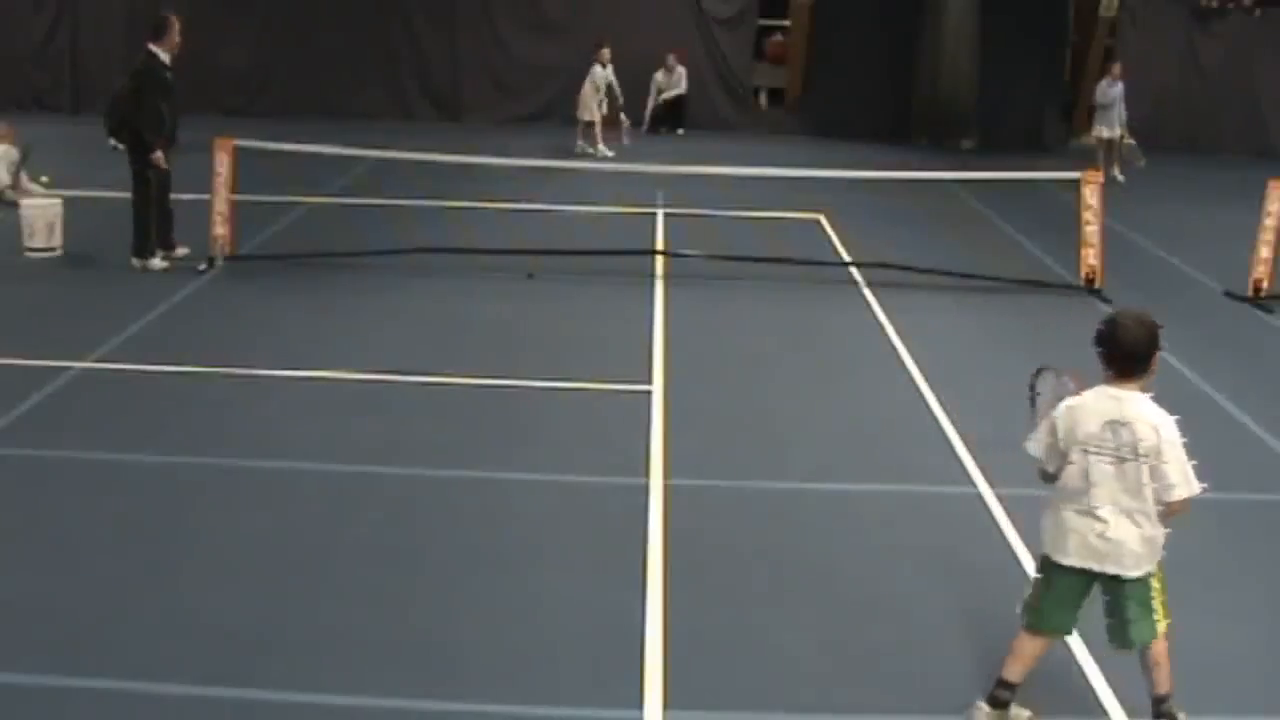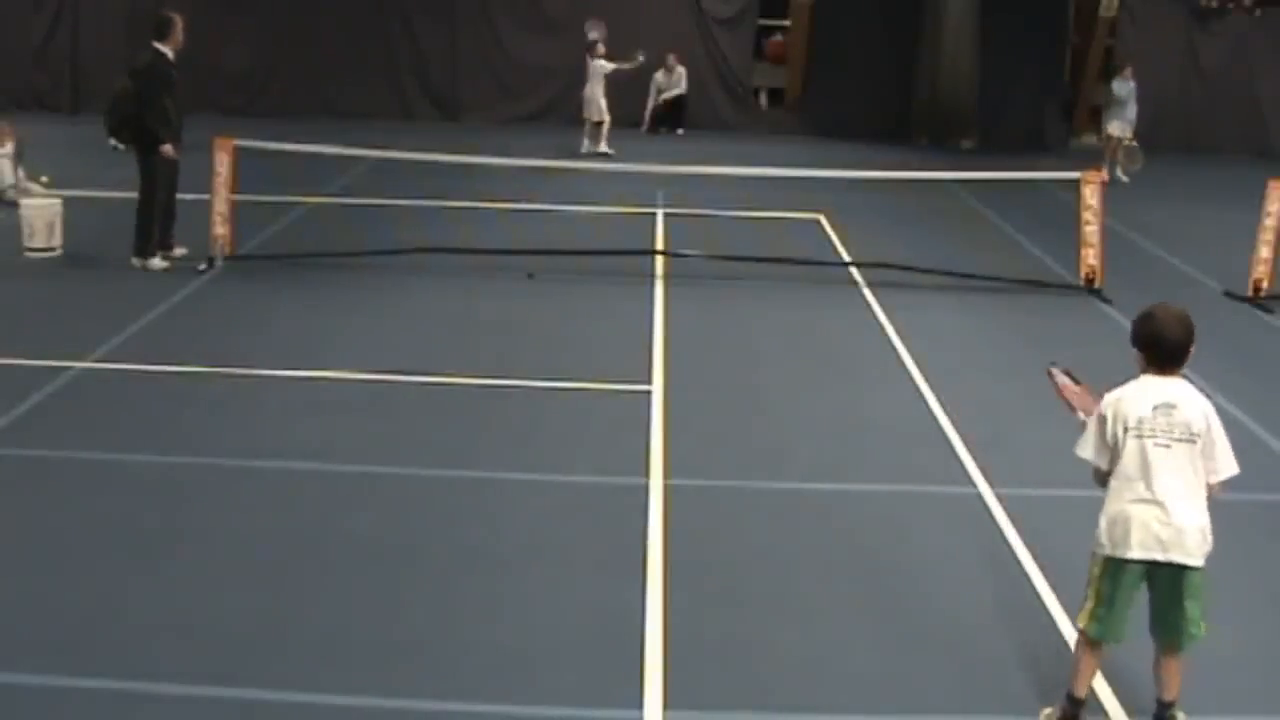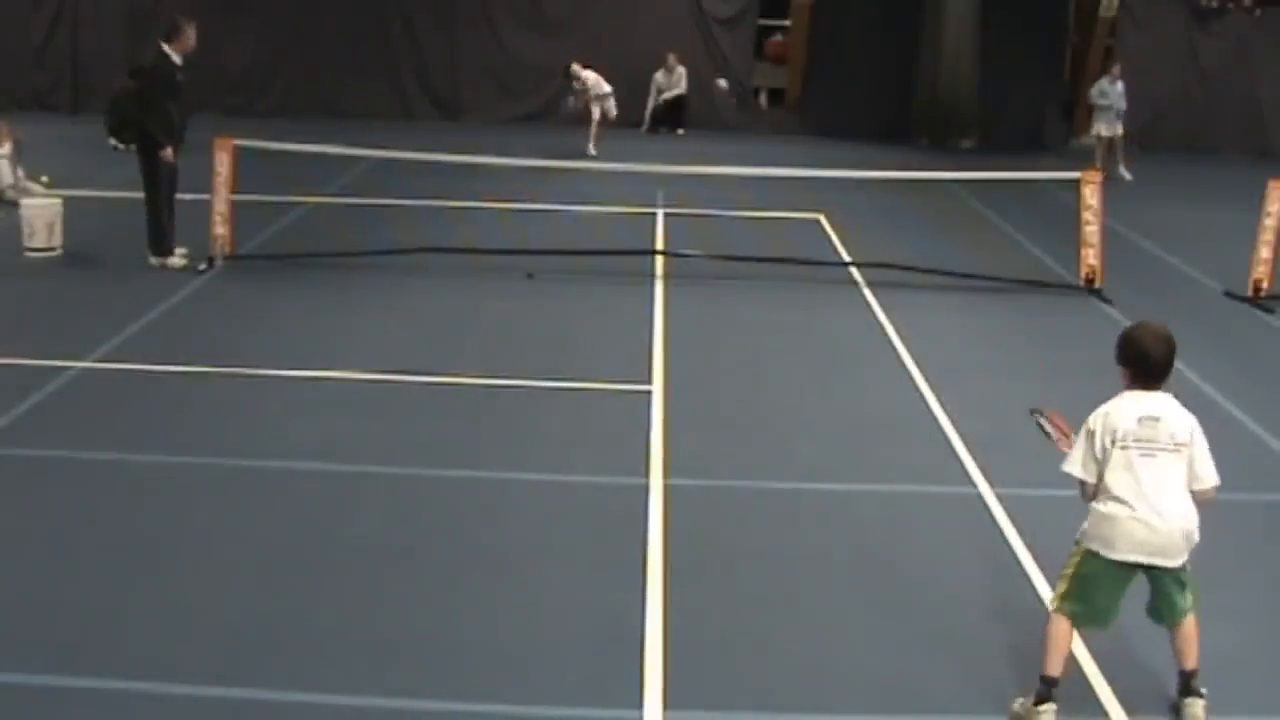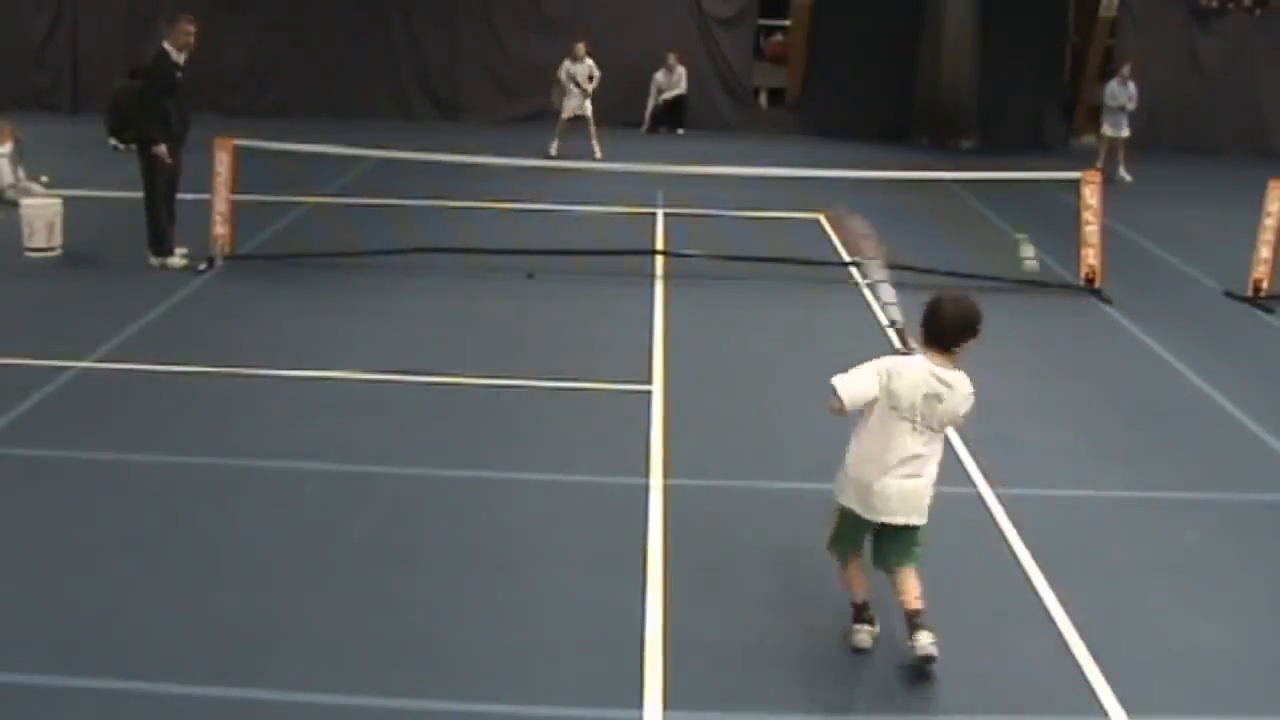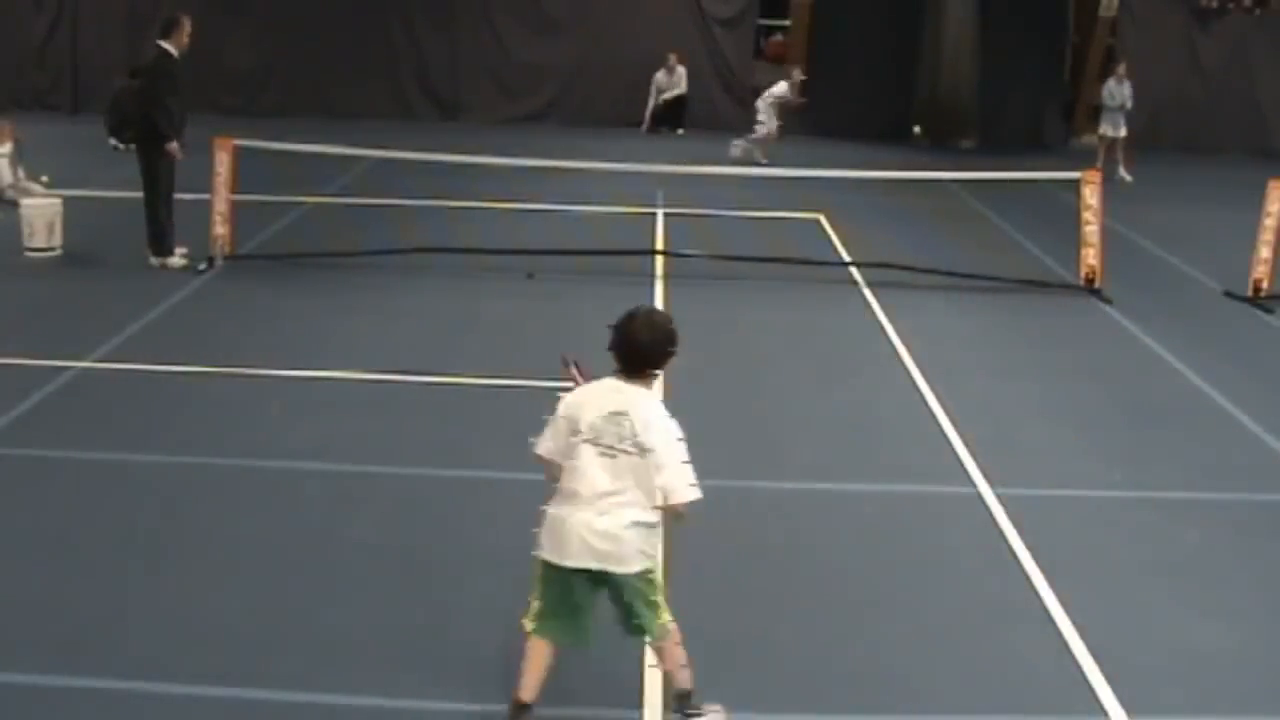
dt=1s
person 1, frame 1
left shoulder: (1071, 410)
right shoulder: (1158, 424)
left elbow: (1049, 472)
right elbow: (1176, 502)
right wrist: (1150, 514)
left hip: (1071, 540)
right hip: (1132, 547)
left knee: (1040, 625)
right knee: (1152, 633)
person 1, frame 2
left shoulder: (1116, 401)
right shoulder: (1201, 408)
left elbow: (1101, 474)
right elbow: (1212, 484)
left hip: (1125, 529)
right hip: (1184, 535)
left knee: (1094, 628)
right knee: (1172, 637)
person 1, frame 3
left shoulder: (1104, 416)
right shoulder: (1187, 421)
left elbow: (1088, 490)
right elbow: (1205, 492)
left hip: (1113, 532)
right hip: (1171, 536)
left knee: (1064, 609)
right knee: (1180, 613)
person 1, frame 4
left shoulder: (891, 369)
right shoulder: (962, 390)
left elbow: (839, 404)
left wrist: (864, 400)
right wrist: (916, 354)
left hip: (862, 486)
right hip: (910, 497)
left knee: (848, 551)
right knee: (901, 563)
left ankle: (863, 623)
right ankle: (920, 632)
person 1, frame 5
left shoulder: (576, 400)
right shoulder: (662, 425)
left elbow: (553, 469)
right elbow: (673, 506)
left hip: (567, 535)
right hip: (628, 544)
left knee: (542, 631)
right knee: (662, 630)
person 2, frame 1
left shoulder: (161, 65)
right shoulder: (147, 68)
right elbow: (141, 113)
right wrist: (152, 147)
left hip: (160, 144)
right hip: (147, 147)
left knee: (162, 195)
right knee: (147, 198)
left ankle: (165, 244)
right ankle: (142, 254)
person 2, frame 2
left shoulder: (163, 62)
right shoulder: (152, 65)
right elbow: (149, 107)
right wrist: (162, 140)
left hip: (166, 140)
right hip: (154, 143)
left knee: (167, 194)
right knee: (152, 195)
left ankle: (164, 244)
right ankle: (143, 253)
person 2, frame 3
left shoulder: (171, 64)
right shoulder: (158, 67)
right elbow: (152, 110)
right wrist: (162, 144)
left hip: (169, 141)
right hip: (156, 144)
left knee: (167, 195)
right knee: (158, 197)
left ankle: (166, 244)
right ankle: (160, 252)
person 2, frame 4
left shoulder: (179, 62)
right shoulder: (158, 65)
right elbow: (148, 105)
left wrist: (180, 133)
right wrist: (156, 141)
left hip: (173, 140)
right hip: (157, 143)
left knee: (168, 194)
right knee: (157, 196)
left ankle: (166, 245)
right ankle: (160, 252)
person 2, frame 5
left shoulder: (165, 60)
right shoulder: (161, 63)
right elbow: (155, 104)
left wrist: (171, 136)
right wrist: (168, 138)
left hip: (161, 139)
right hip: (156, 141)
left knee: (164, 193)
right knee: (158, 195)
left ankle: (165, 245)
right ankle: (160, 252)
